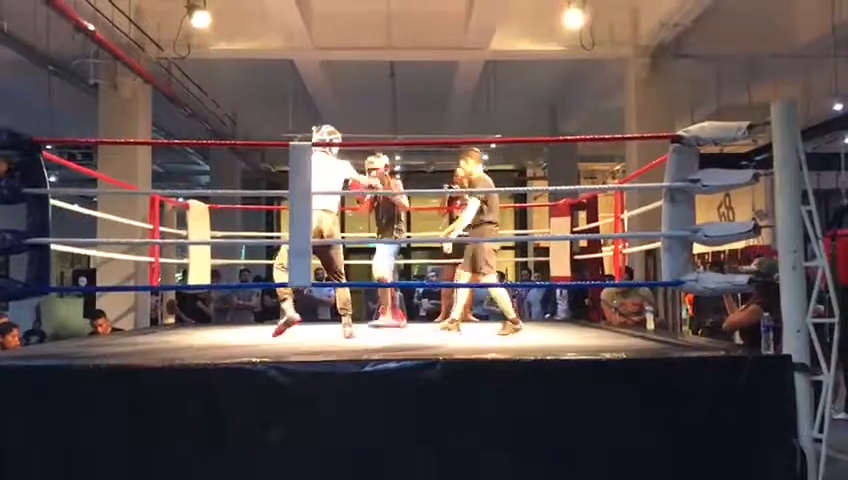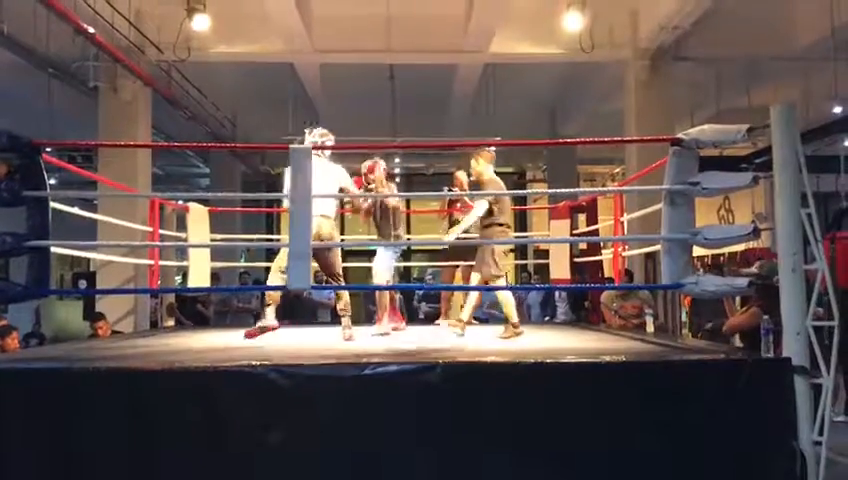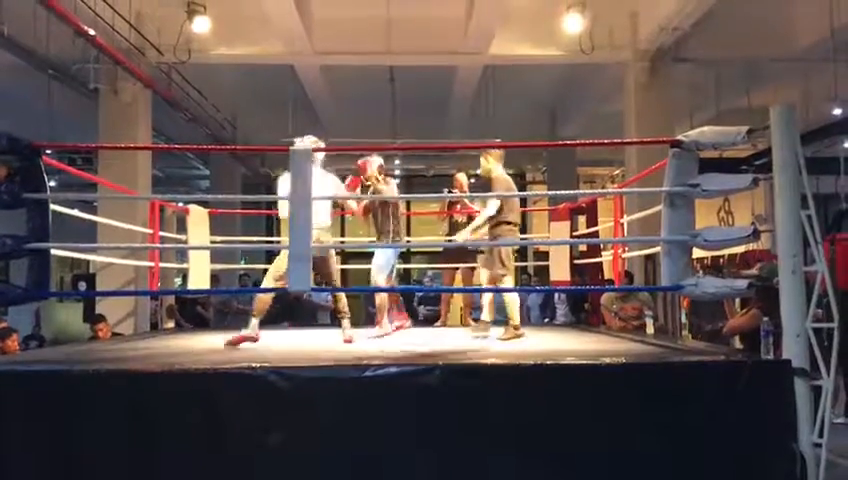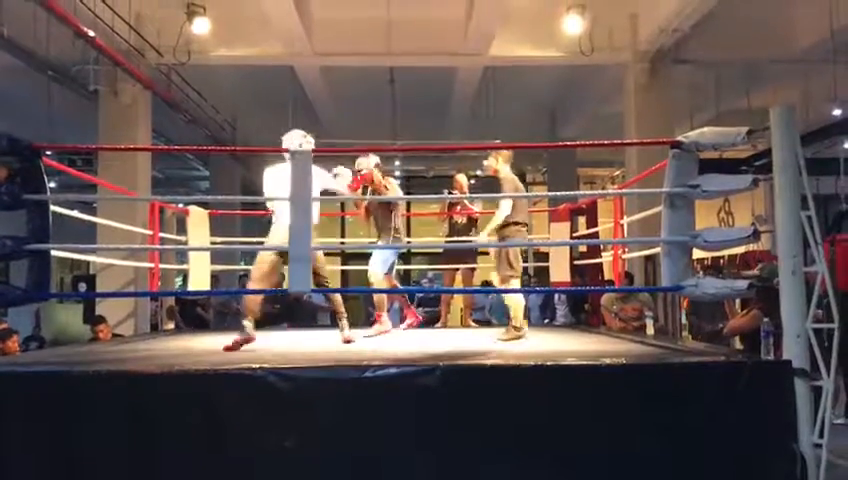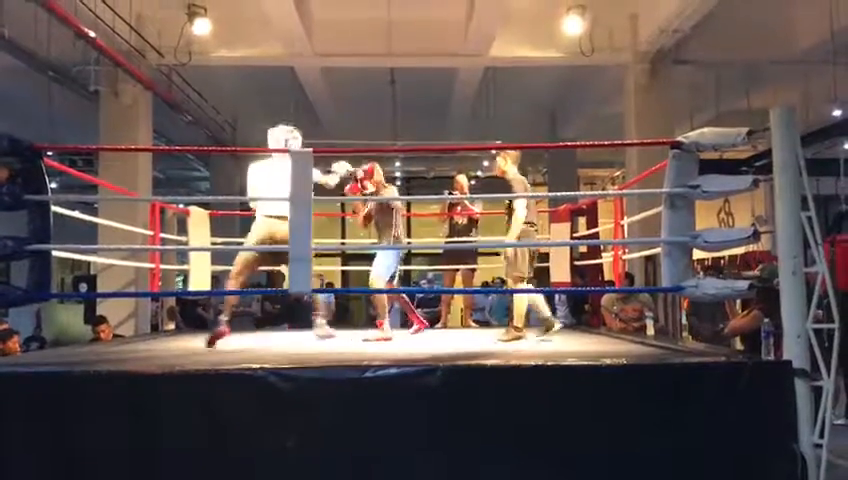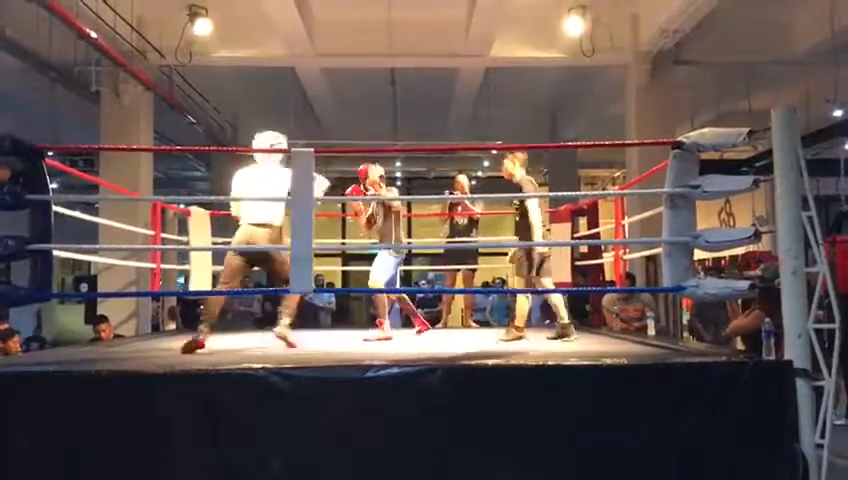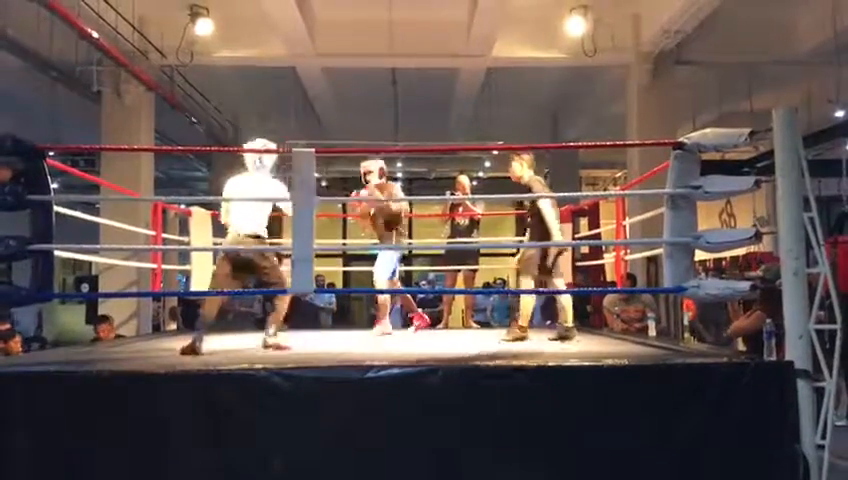
dt=0.1s
person 1, frame 1
right shoulder: (341, 165)
right elbow: (361, 179)
right wrist: (374, 182)
right hip: (330, 221)
left knee: (282, 266)
right knee: (338, 276)
left ankle: (289, 310)
right ankle: (347, 324)
person 1, frame 2
right shoulder: (336, 170)
right elbow: (356, 197)
right hip: (328, 227)
left knee: (278, 272)
right knee: (336, 280)
left ankle: (269, 317)
right ankle: (347, 327)
person 1, frame 3
left shoulder: (287, 179)
right shoulder: (330, 179)
left elbow: (283, 213)
right elbow: (352, 206)
right wrist: (345, 197)
right hip: (323, 237)
left knee: (272, 281)
right knee: (335, 285)
left ankle: (252, 327)
right ankle: (346, 329)
person 1, frame 4
left shoulder: (272, 172)
right shoulder: (316, 173)
left elbow: (271, 206)
right elbow: (344, 190)
right wrist: (345, 176)
left hip: (281, 232)
left knee: (257, 280)
right knee: (325, 283)
left ankle: (247, 329)
right ankle: (344, 328)
person 1, frame 5
left shoulder: (256, 167)
left elbow: (253, 203)
right elbow: (330, 182)
right wrist: (341, 169)
left hip: (263, 226)
right hip: (289, 228)
left knee: (237, 276)
left ankle: (223, 323)
right ankle: (320, 323)
person 1, frame 6
left shoulder: (243, 175)
right shoulder: (285, 174)
left elbow: (236, 211)
right elbow: (315, 193)
right wrist: (322, 182)
left hip: (246, 235)
right hip: (271, 236)
left knee: (223, 287)
left ankle: (201, 333)
right ankle: (283, 325)
person 1, frame 7
left shoulder: (232, 183)
right shoulder: (273, 184)
left elbow: (224, 218)
right elbow: (294, 212)
left hip: (232, 242)
right hip: (256, 245)
left knee: (216, 294)
right knee: (282, 288)
left ankle: (197, 339)
right ankle: (271, 335)
person 2, frame 1
left shoulder: (481, 181)
right shoulder: (478, 182)
left elbow: (471, 210)
right elbow: (470, 212)
left wrist: (453, 234)
right wrist: (452, 228)
left hip: (485, 235)
right hip: (478, 236)
left knee: (488, 280)
right knee: (464, 277)
left ankle: (513, 321)
right ankle: (454, 319)
person 2, frame 2
left shoulder: (491, 183)
right shoulder: (493, 183)
left elbow: (478, 211)
right elbow: (483, 212)
left wrist: (457, 231)
right wrist: (459, 229)
left hip: (495, 237)
right hip: (490, 238)
left knee: (498, 282)
right knee: (476, 279)
left ankle: (514, 325)
right ankle: (462, 321)
person 2, frame 3
left shoulder: (500, 181)
right shoulder: (502, 180)
left elbow: (491, 209)
left wrist: (467, 230)
left hip: (504, 235)
right hip: (500, 236)
left knee: (504, 282)
right knee: (486, 277)
left ankle: (515, 327)
right ankle: (485, 320)
person 2, frame 4
left shoulder: (507, 181)
right shoulder: (513, 181)
left elbow: (504, 210)
left wrist: (485, 233)
left hip: (512, 236)
right hip: (514, 236)
left knee: (508, 282)
right knee: (501, 281)
left ankle: (516, 328)
right ankle: (518, 321)
person 2, frame 5
left shoulder: (515, 181)
right shoulder: (519, 181)
left elbow: (520, 211)
left wrist: (510, 239)
right wrist: (511, 239)
left hip: (522, 237)
right hip: (526, 237)
left knee: (516, 282)
right knee: (523, 284)
left ankle: (517, 328)
right ankle: (548, 320)
person 2, frame 6
left shoulder: (524, 183)
right shoulder: (526, 183)
left elbow: (534, 211)
left wrist: (536, 239)
right wrist: (516, 249)
left hip: (534, 239)
right hip: (531, 239)
left knee: (521, 283)
right knee: (544, 283)
left ankle: (518, 328)
right ankle: (566, 325)
person 2, frame 7
left shoulder: (534, 183)
right shoulder: (534, 184)
left elbow: (546, 209)
left wrist: (556, 234)
right wrist: (523, 251)
left hip: (545, 238)
right hip: (545, 240)
left knee: (527, 281)
right knee: (557, 283)
left ankle: (521, 328)
right ankle: (568, 328)
person 3, frame 1
left shoulder: (394, 182)
left elbow: (404, 205)
right elbow: (366, 209)
left wrist: (389, 188)
left hip: (393, 236)
right hip: (383, 236)
left knee: (380, 271)
right knee: (384, 275)
left ankle: (386, 315)
right ankle: (398, 317)
person 3, frame 2
left shoulder: (389, 187)
right shoulder: (373, 193)
left elbow: (394, 203)
right elbow: (364, 214)
left wrist: (381, 184)
left hip: (392, 240)
right hip: (384, 240)
left knee: (380, 276)
right knee: (384, 280)
left ankle: (383, 322)
right ankle: (396, 320)
person 3, frame 3
left shoulder: (388, 182)
right shoulder: (371, 190)
left elbow: (393, 196)
right elbow: (364, 213)
left wrist: (376, 179)
left hip: (391, 238)
right hip: (384, 238)
left knee: (378, 278)
right knee: (387, 280)
left ankle: (382, 324)
right ankle: (401, 318)
person 3, frame 4
left shoulder: (388, 182)
right shoulder: (370, 190)
left elbow: (398, 198)
right elbow: (366, 215)
left wrist: (380, 183)
left hip: (391, 237)
right hip: (385, 238)
left knee: (375, 275)
right knee: (388, 279)
left ankle: (382, 321)
right ankle: (411, 314)
person 3, frame 5
left shoulder: (389, 190)
right shoulder: (371, 199)
left elbow: (399, 205)
right elbow: (364, 223)
left wrist: (381, 185)
right wrist: (357, 204)
left hip: (392, 245)
right hip: (386, 246)
left knee: (376, 282)
right knee: (390, 287)
left ankle: (383, 328)
right ankle: (417, 320)
person 3, frame 6
left shoulder: (389, 192)
right shoulder: (374, 201)
left elbow: (397, 206)
right elbow: (367, 226)
left wrist: (379, 187)
right wrist: (358, 208)
left hip: (392, 248)
right hip: (386, 248)
left knee: (375, 283)
right knee: (393, 292)
left ankle: (384, 328)
right ankle: (420, 322)
person 3, frame 7
left shoulder: (392, 188)
right shoulder: (373, 196)
left elbow: (404, 209)
right elbow: (372, 223)
left wrist: (382, 199)
right wrist: (361, 210)
left hip: (393, 242)
right hip: (384, 244)
left knee: (380, 279)
right knee: (392, 283)
left ankle: (383, 323)
right ankle: (419, 317)
person 4, frame 1
right shoulder: (451, 196)
right elbow: (442, 212)
left wrist: (462, 194)
right wrist: (446, 194)
right knee: (447, 276)
left ankle: (467, 312)
right ankle: (444, 312)
person 4, frame 2
right shoulder: (451, 198)
right elbow: (442, 215)
left wrist: (462, 196)
right wrist: (446, 198)
left knee: (467, 279)
right knee: (446, 279)
right ankle: (443, 314)
person 4, frame 3
right shoulder: (451, 201)
left elbow: (476, 213)
right elbow: (441, 217)
left wrist: (462, 198)
right wrist: (446, 200)
left knee: (467, 281)
right knee: (447, 281)
left ankle: (467, 317)
right ankle: (443, 317)
person 4, frame 4
right shoulder: (451, 202)
left elbow: (475, 214)
right elbow: (442, 218)
left wrist: (462, 199)
right wrist: (447, 200)
right hip: (452, 243)
left knee: (467, 282)
right knee: (447, 282)
left ankle: (467, 318)
right ankle: (443, 318)
person 4, frame 5
left shoulder: (474, 201)
right shoulder: (451, 202)
left elbow: (476, 214)
right elbow: (442, 218)
left wrist: (462, 200)
right wrist: (447, 201)
left hip: (468, 244)
right hip: (452, 244)
left knee: (468, 283)
right knee: (447, 283)
left ankle: (467, 318)
right ankle: (443, 319)
person 4, frame 6
left shoulder: (475, 201)
right shoulder: (452, 202)
left elbow: (476, 214)
right elbow: (443, 218)
left wrist: (463, 200)
right wrist: (447, 201)
left hip: (469, 244)
right hip: (452, 244)
left knee: (468, 283)
right knee: (448, 283)
left ankle: (468, 318)
right ankle: (444, 319)
person 4, frame 7
left shoulder: (476, 201)
right shoulder: (453, 203)
left elbow: (477, 215)
right elbow: (444, 219)
left wrist: (464, 201)
right wrist: (449, 201)
left hip: (470, 245)
right hip: (453, 244)
left knee: (469, 283)
right knee: (449, 283)
left ankle: (468, 319)
right ankle: (445, 319)
